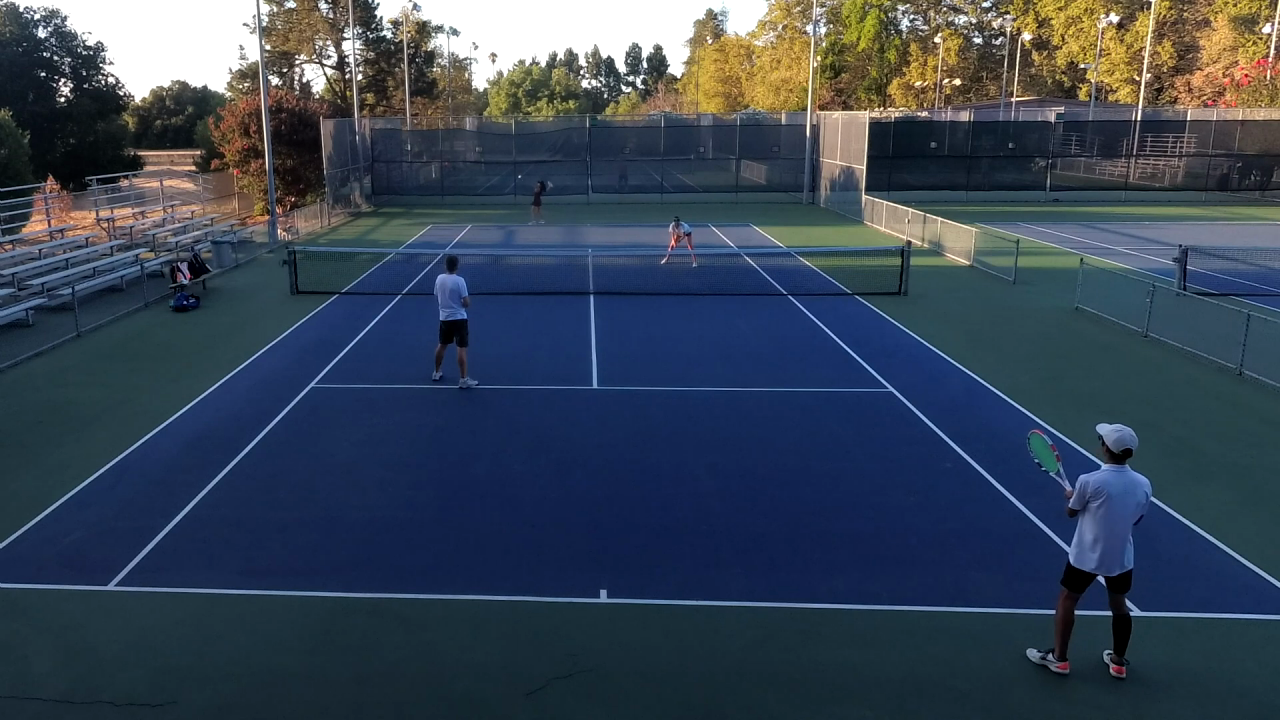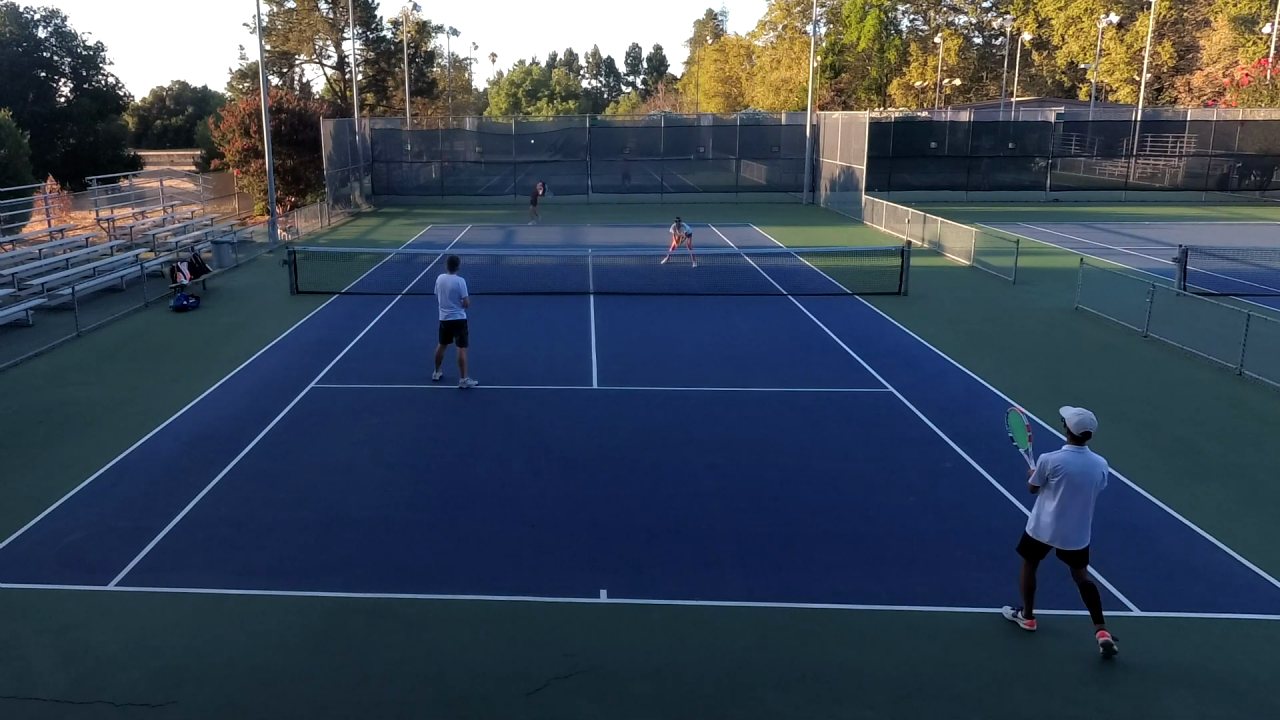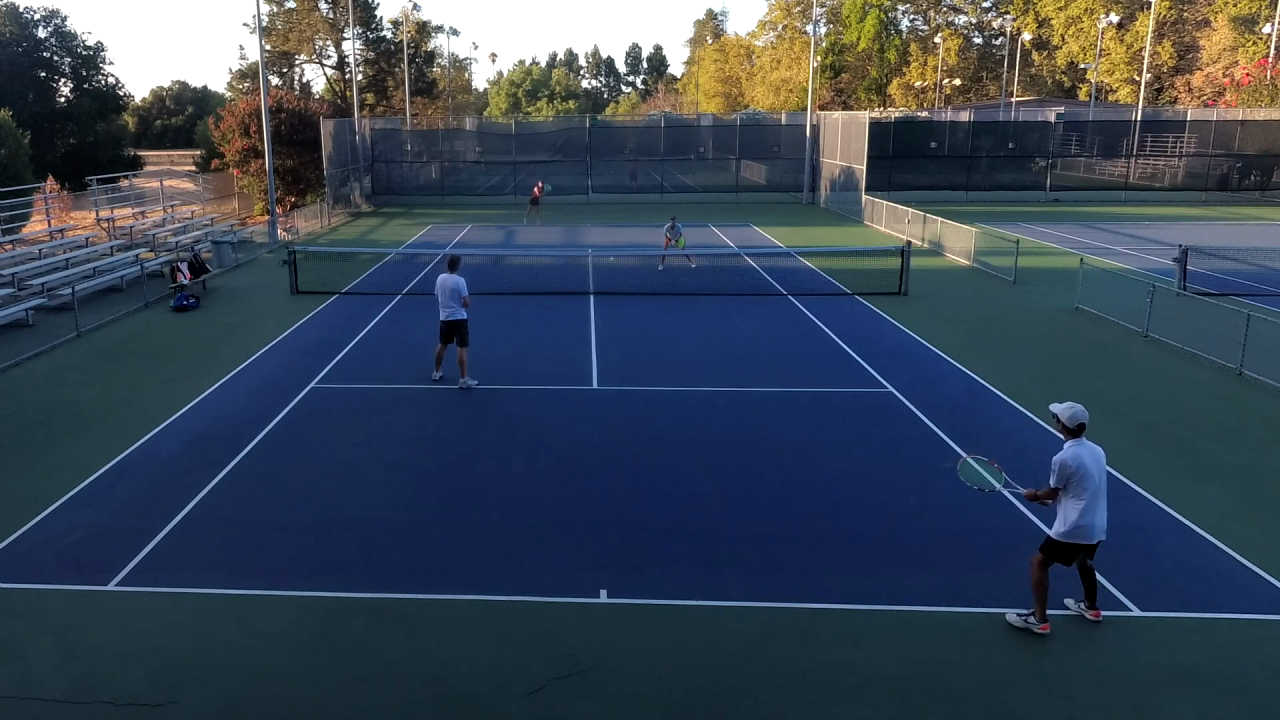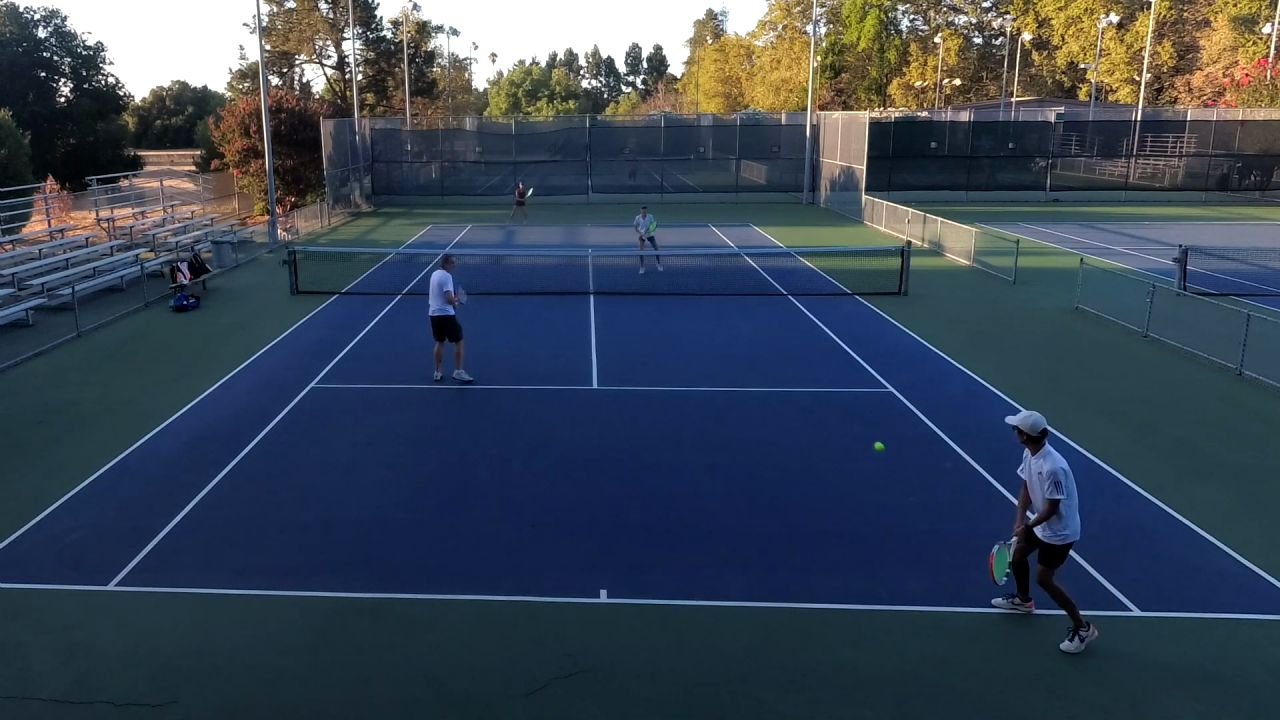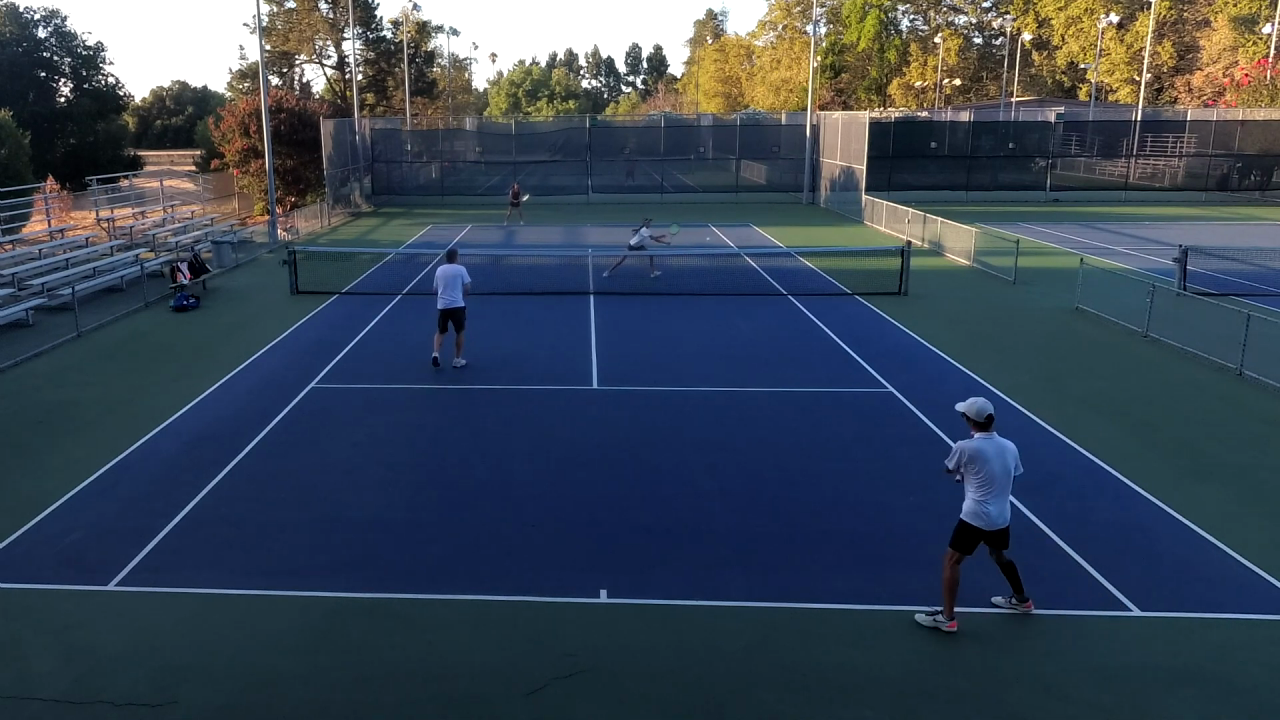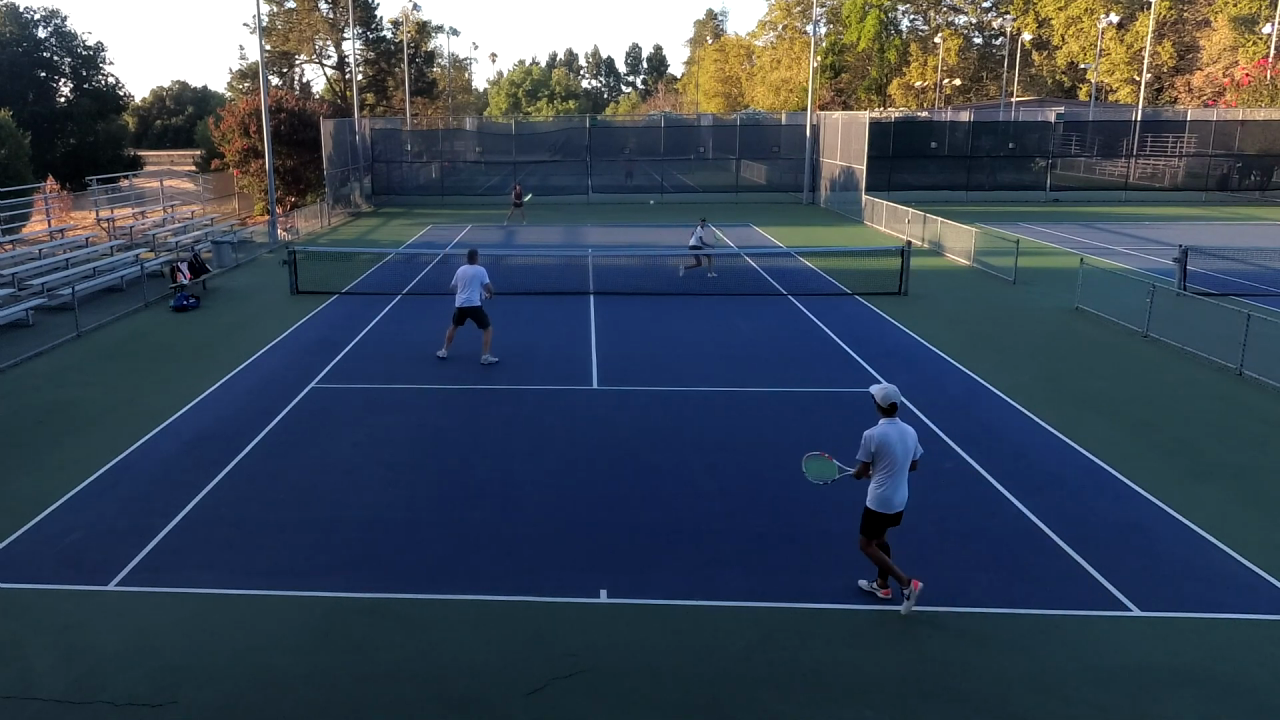
dt=0.7s
person 1, frame 1
left shoulder: (1089, 481)
right shoulder: (1143, 484)
left elbow: (1071, 512)
right elbow: (1136, 519)
left wrist: (1070, 497)
left hip: (1087, 555)
right hip: (1122, 557)
left knee: (1067, 601)
right knee: (1119, 604)
left ankle: (1059, 657)
right ankle: (1118, 661)
person 1, frame 2
left shoulder: (1050, 461)
right shoulder: (1100, 465)
left elbow: (1032, 488)
right elbow: (1094, 493)
left wrist: (1033, 473)
left hip: (1044, 529)
right hip: (1078, 533)
left knee: (1028, 565)
right knee: (1082, 577)
left ankle: (1027, 616)
right ankle: (1103, 633)
person 1, frame 3
left shoulder: (1063, 459)
right shoulder: (1098, 452)
left elbow: (1052, 493)
left wrist: (1034, 495)
right wrist: (1057, 497)
left hip: (1072, 528)
right hip: (1096, 526)
left knee: (1039, 564)
right knee: (1084, 561)
left ankle: (1039, 618)
right ankle: (1091, 607)
person 1, frame 4
left shoulder: (1053, 468)
right shoulder: (1029, 454)
left elbow: (1052, 509)
right elbow: (1026, 486)
left wrist: (1027, 528)
right wrist: (1020, 518)
left hip: (1059, 530)
right hip: (1045, 523)
left knee: (1045, 579)
right knee: (1017, 553)
left ankle: (1083, 628)
right ankle: (1023, 599)
person 1, frame 5
left shoulder: (965, 448)
right shoulder: (1010, 448)
left elbow: (949, 470)
left hip: (975, 516)
right hip: (1001, 517)
left knee: (951, 562)
right knee: (999, 556)
left ankle: (947, 616)
right ankle: (1021, 599)
person 1, frame 6
left shoulder: (873, 435)
right shoulder: (910, 432)
left elbow: (863, 470)
right elbow: (912, 465)
left wrist: (858, 473)
left hip: (879, 501)
right hip: (899, 500)
left knee: (867, 546)
right knee: (878, 539)
left ankle: (908, 582)
right ankle: (882, 585)
